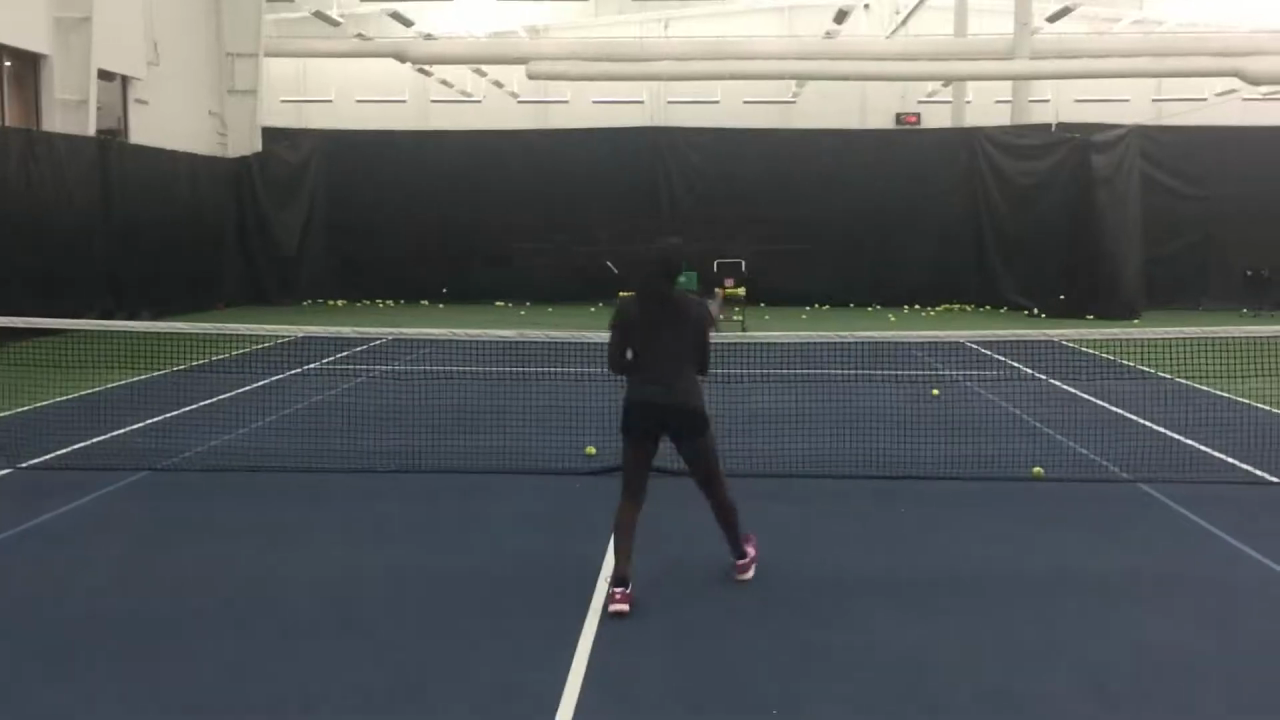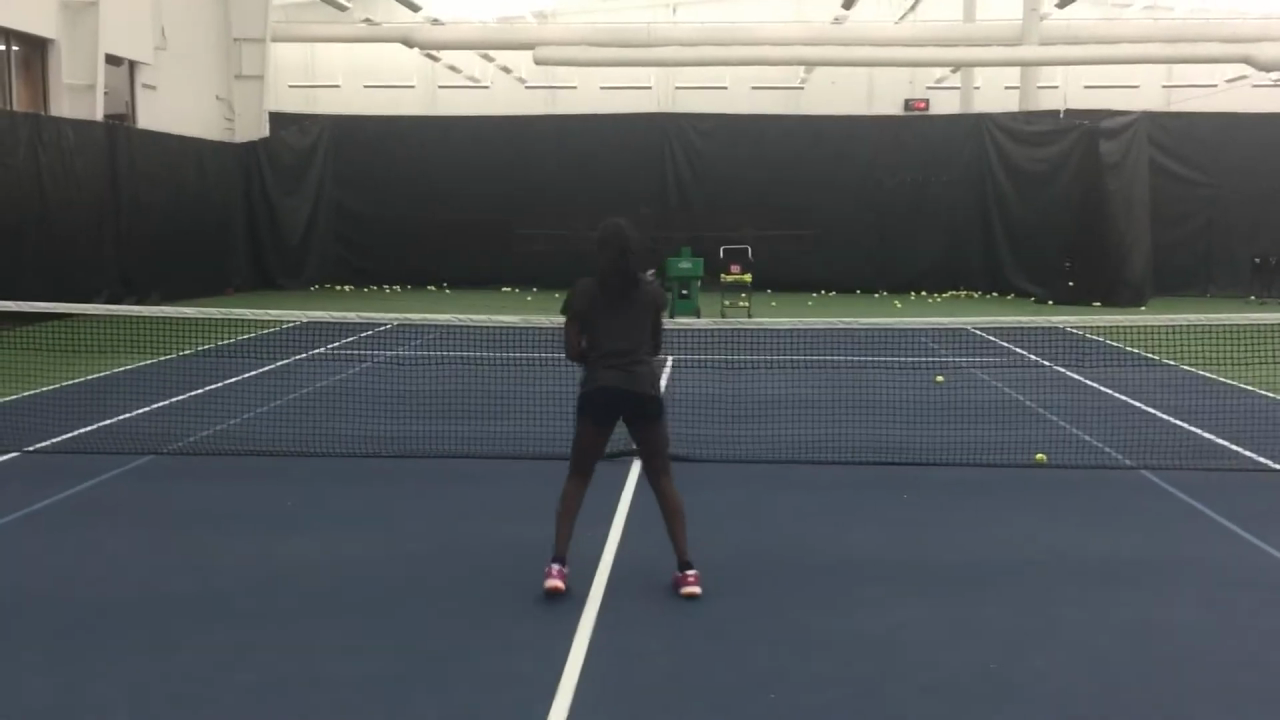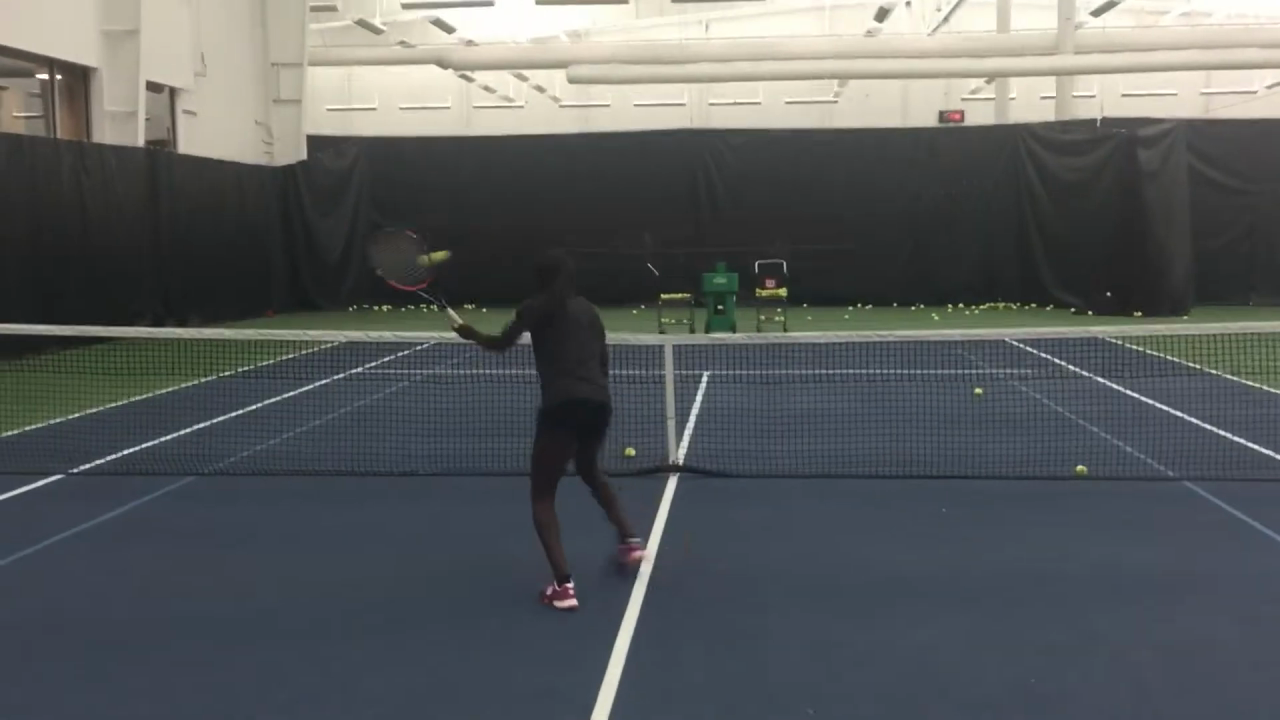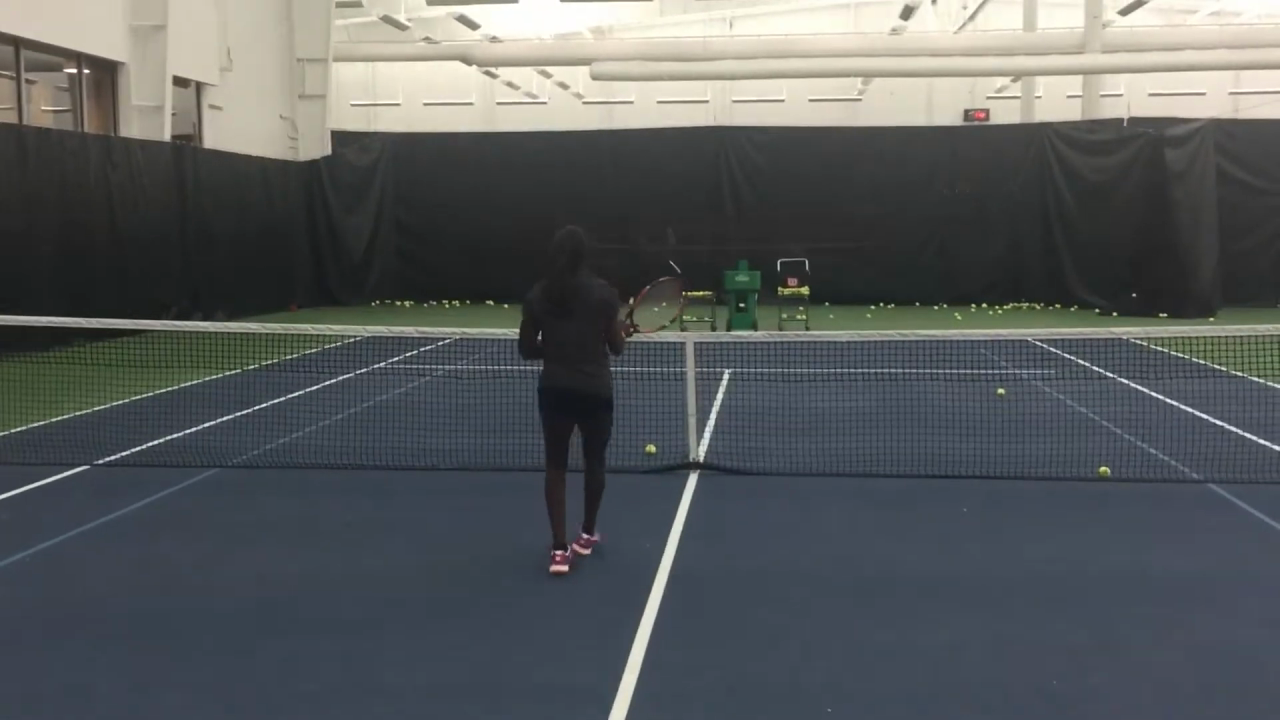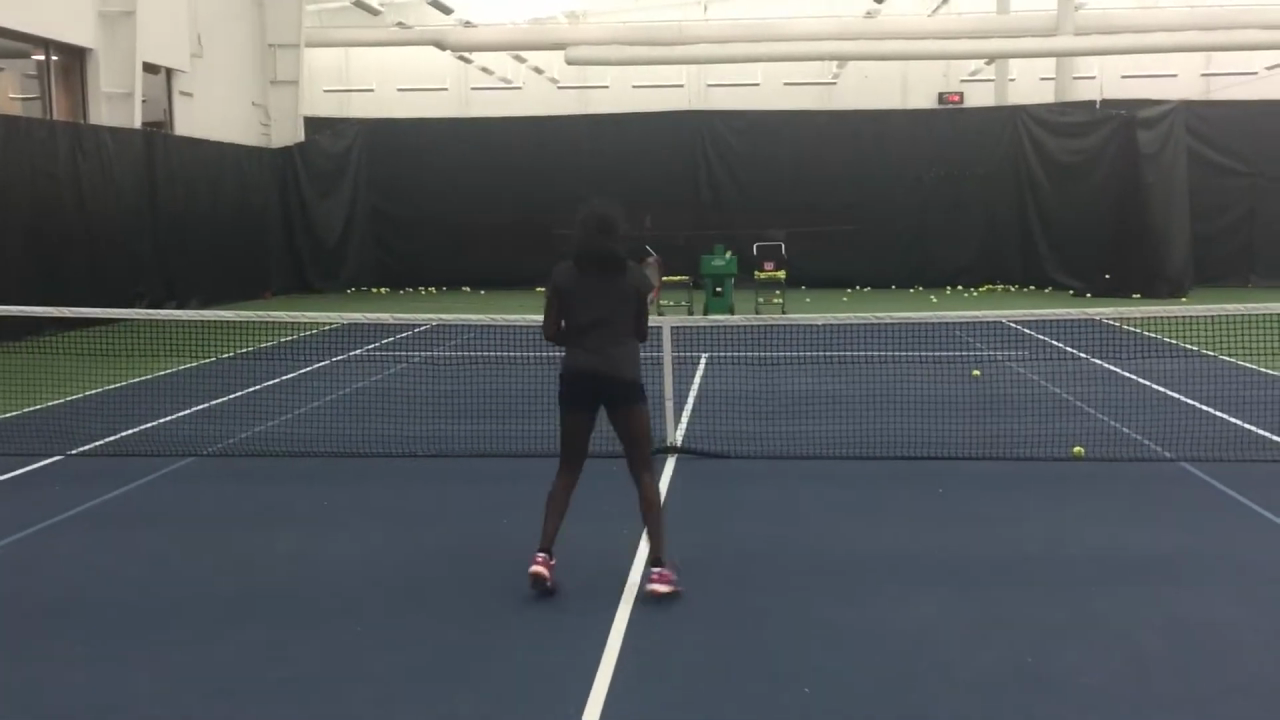
dt=0.7s
person 1, frame 1
left shoulder: (628, 308)
right shoulder: (696, 309)
left elbow: (616, 364)
right elbow: (702, 366)
left hip: (640, 406)
right hip: (685, 404)
left knee: (631, 497)
right knee: (714, 486)
left ankle: (620, 585)
right ankle: (741, 555)
person 1, frame 2
left shoulder: (581, 293)
right shoulder: (651, 290)
left elbow: (573, 351)
right elbow: (656, 347)
left hip: (599, 391)
right hip: (643, 390)
left knee: (577, 479)
right knee: (661, 479)
left ankle: (557, 567)
right ankle: (687, 571)
person 1, frame 3
left shoulder: (537, 308)
right shoulder: (589, 310)
left elbow: (501, 343)
left wrist: (468, 332)
left hip: (563, 404)
right hip: (599, 402)
left knee: (542, 495)
right knee: (591, 472)
left ankle: (563, 585)
right ankle: (629, 540)
person 1, frame 4
left shoulder: (538, 294)
right shoulder: (604, 292)
left elbow: (526, 349)
right elbow: (616, 348)
right wrist: (622, 332)
left hip: (554, 388)
right hip: (594, 389)
left knee: (555, 464)
right knee: (594, 462)
left ankle: (559, 549)
right ankle: (587, 534)
person 1, frame 5
left shoulder: (563, 274)
right shoulder: (634, 274)
left elbow: (551, 333)
right elbow: (641, 333)
left hip: (577, 375)
right hip: (621, 376)
left knee: (568, 470)
right knee: (643, 471)
left ankle: (543, 556)
right ankle: (658, 567)
